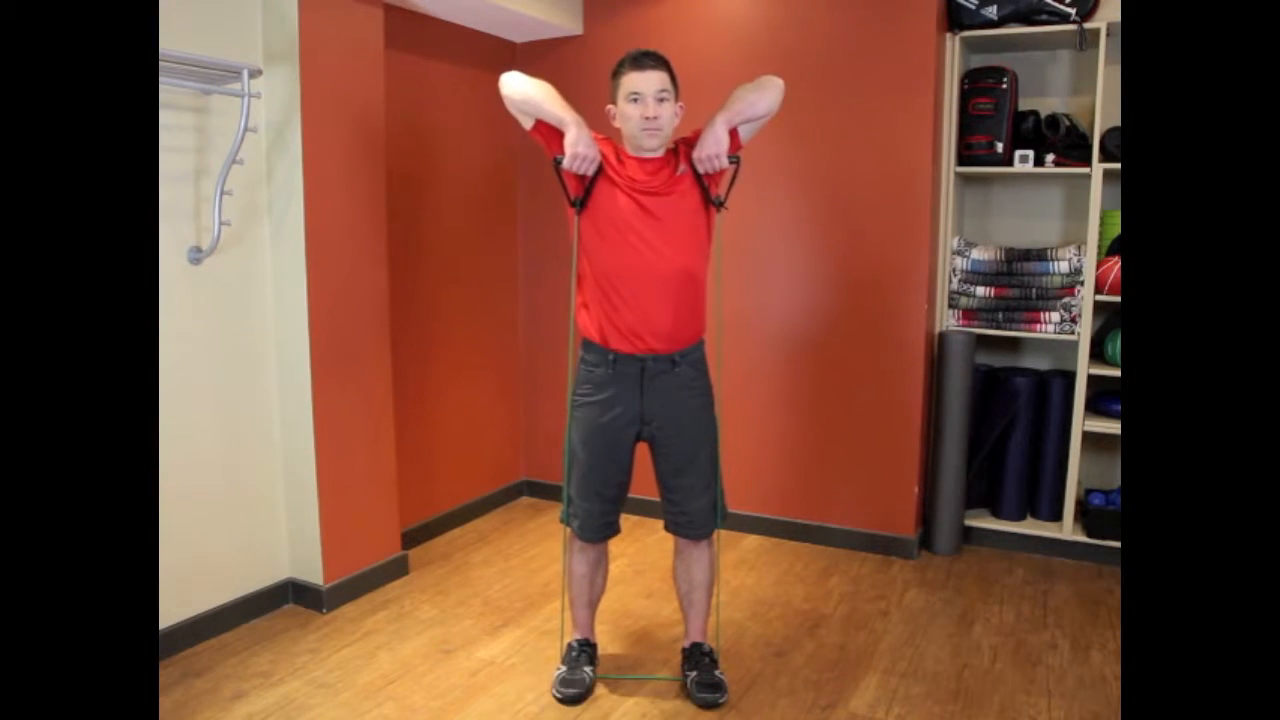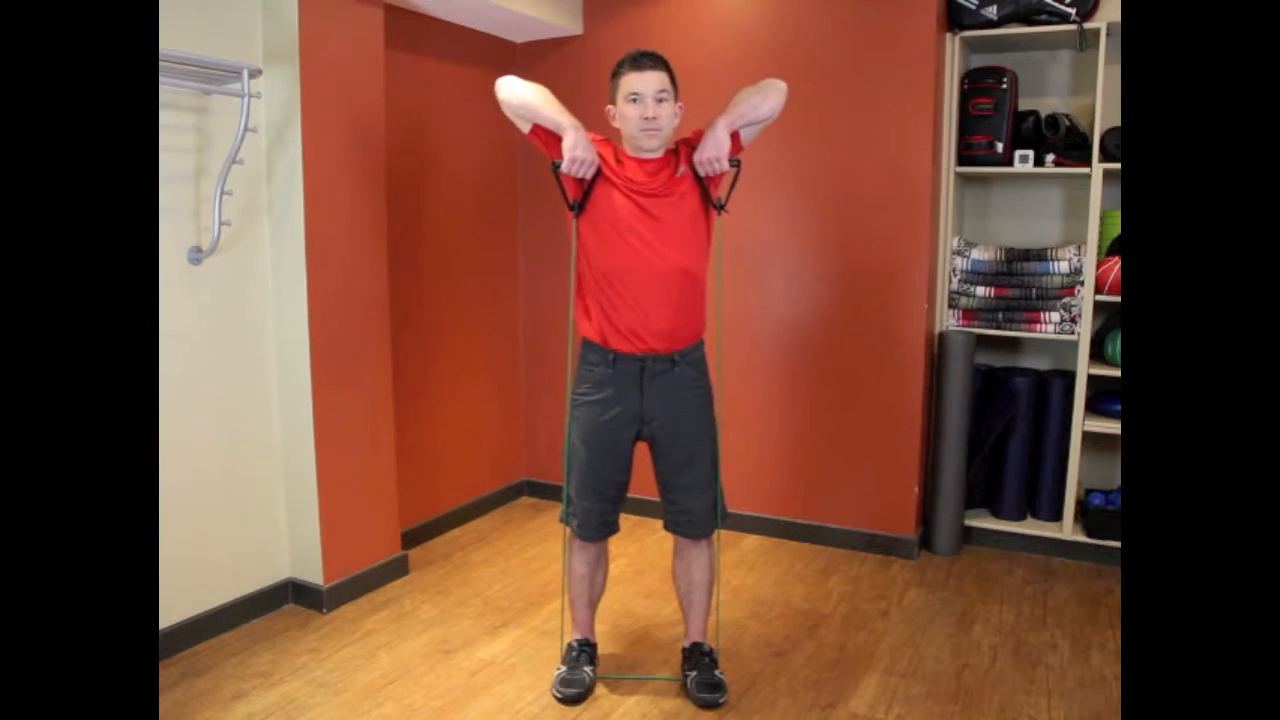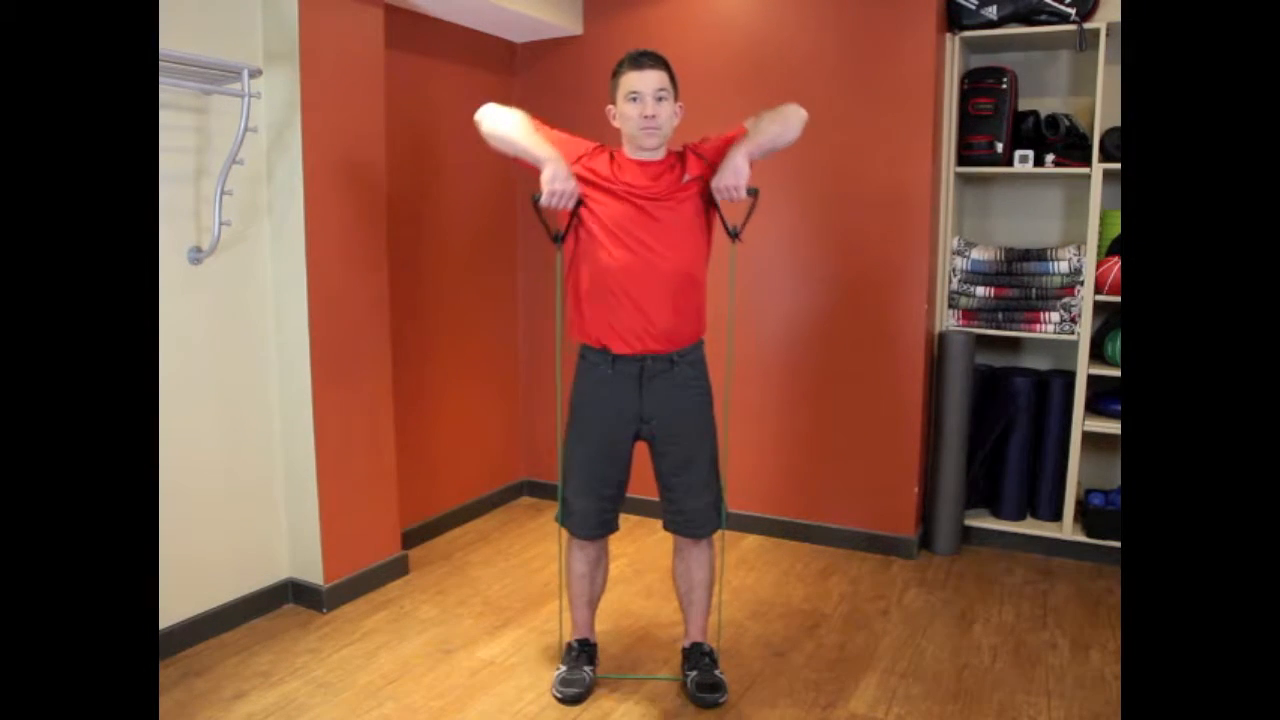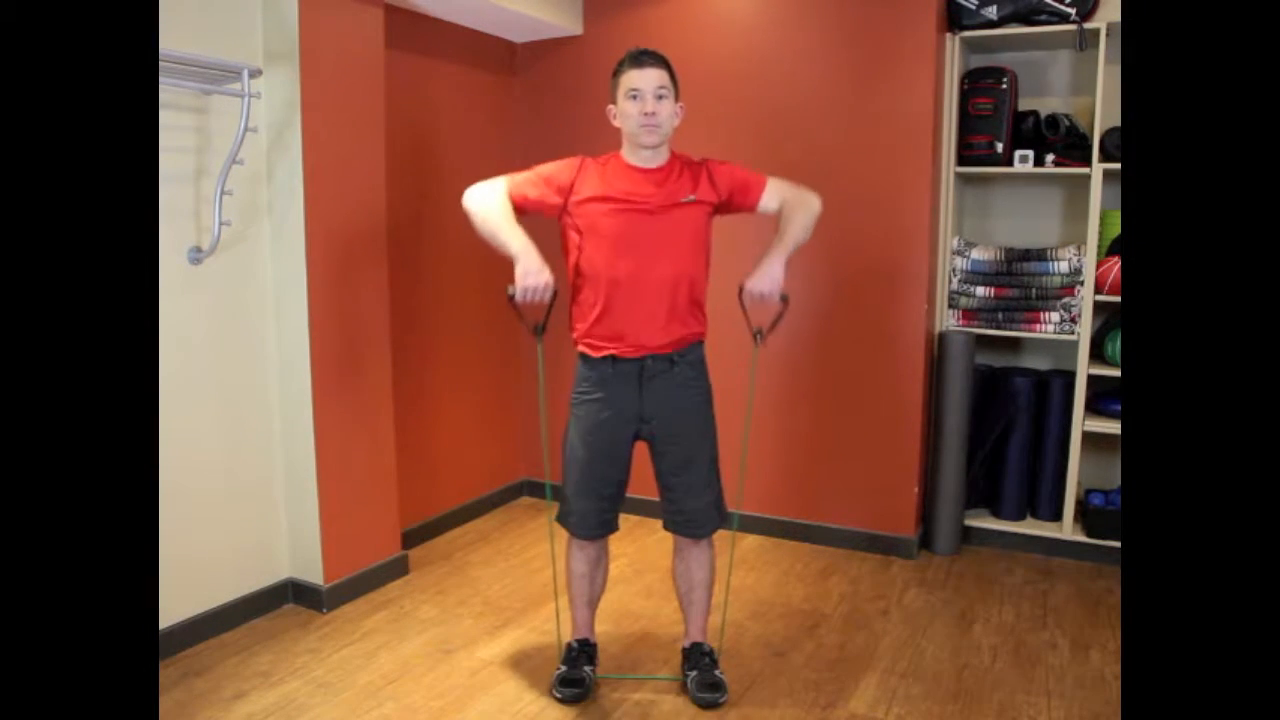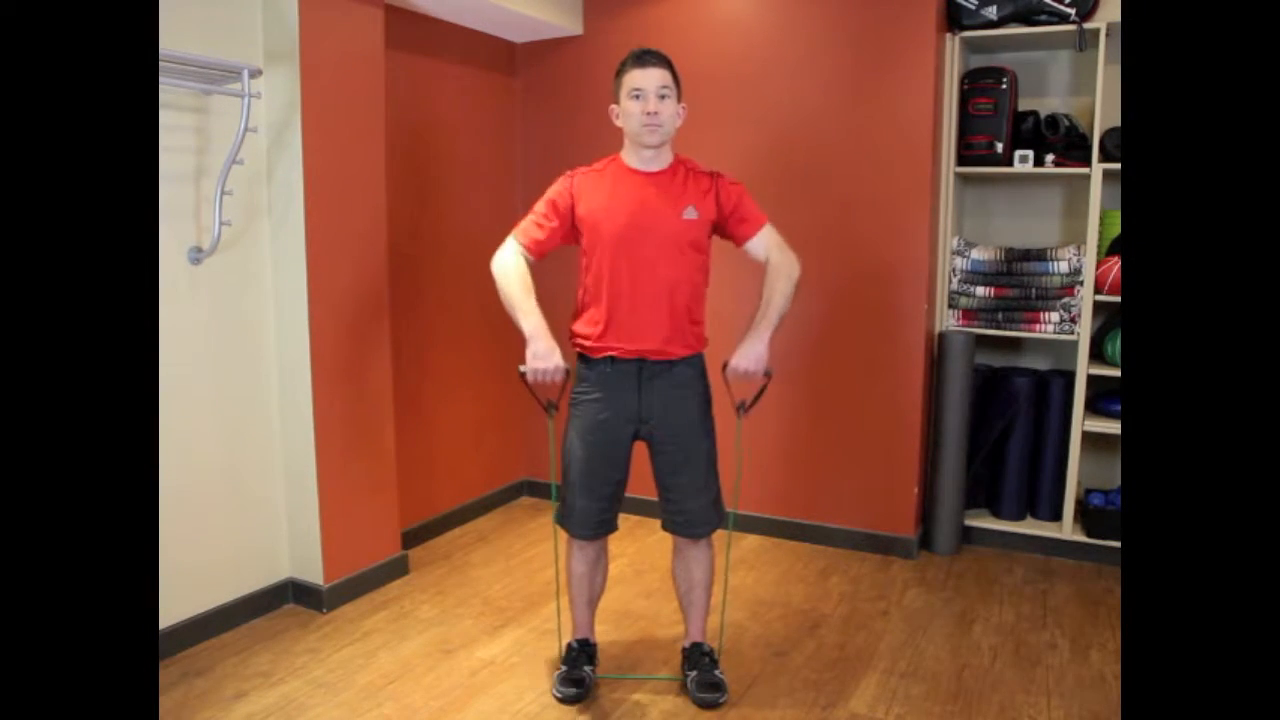
dt=0.3s
person 1, frame 1
left shoulder: (698, 162)
right shoulder: (589, 161)
left elbow: (772, 89)
right elbow: (513, 85)
left wrist: (717, 128)
right wrist: (572, 127)
left hip: (682, 372)
right hip: (604, 371)
left knee: (695, 523)
right knee: (588, 522)
left ankle: (697, 650)
right ankle: (581, 646)
person 1, frame 2
left shoulder: (699, 161)
right shoulder: (589, 162)
left elbow: (774, 93)
right elbow: (510, 90)
left wrist: (719, 129)
right wrist: (570, 131)
left hip: (682, 371)
right hip: (604, 371)
left knee: (695, 522)
right knee: (588, 521)
left ankle: (697, 649)
right ankle: (581, 646)
person 1, frame 3
left shoulder: (701, 166)
right shoulder: (585, 167)
left elbow: (792, 116)
right elbow: (491, 117)
left wrist: (740, 152)
right wrist: (549, 158)
left hip: (681, 372)
right hip: (602, 373)
left knee: (695, 522)
right knee: (587, 521)
left ankle: (697, 649)
right ankle: (582, 646)
person 1, frame 4
left shoulder: (708, 178)
right shoulder: (577, 177)
left elbow: (803, 202)
right elbow: (481, 197)
left wrist: (774, 261)
right wrist: (524, 252)
left hip: (680, 373)
right hip: (601, 375)
left knee: (695, 522)
right knee: (586, 522)
left ankle: (697, 650)
right ankle: (581, 646)
person 1, frame 5
left shoulder: (712, 189)
right shoulder: (579, 187)
left elbow: (783, 258)
right elbow: (508, 258)
left wrist: (759, 336)
right wrist: (536, 336)
left hip: (680, 378)
right hip: (599, 378)
left knee: (693, 524)
right knee: (585, 524)
left ankle: (696, 649)
right ankle: (581, 646)
